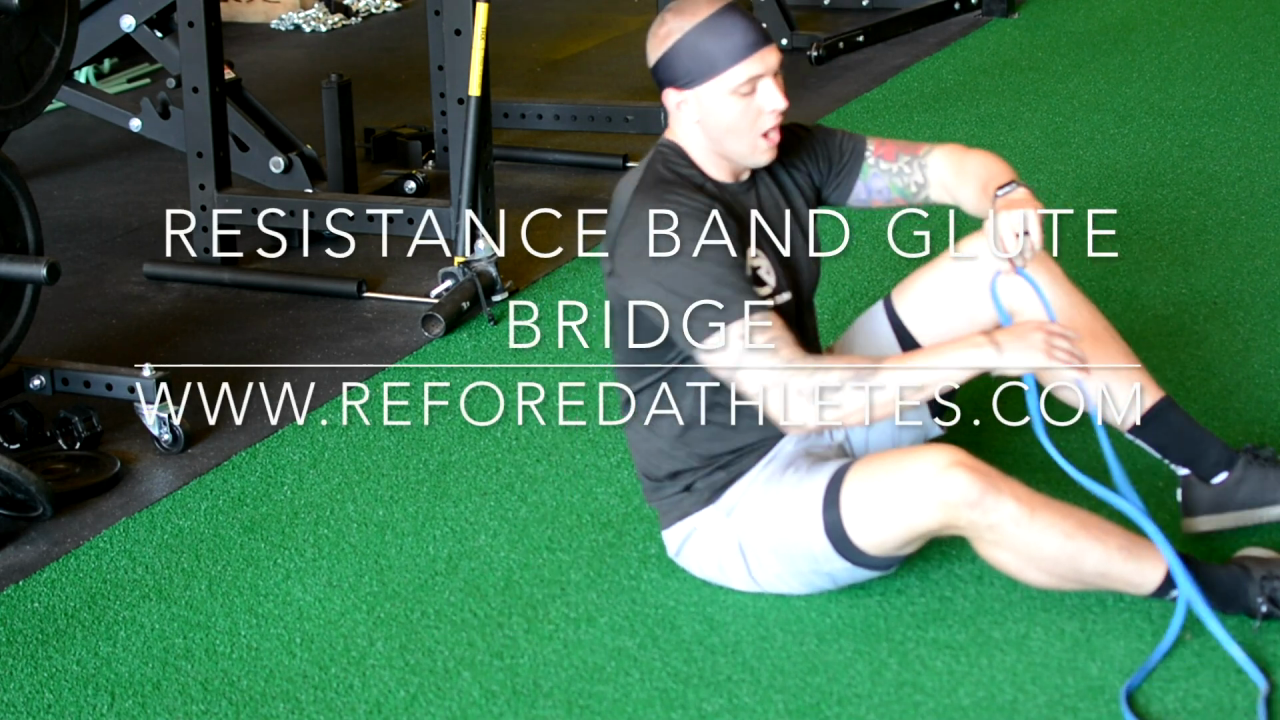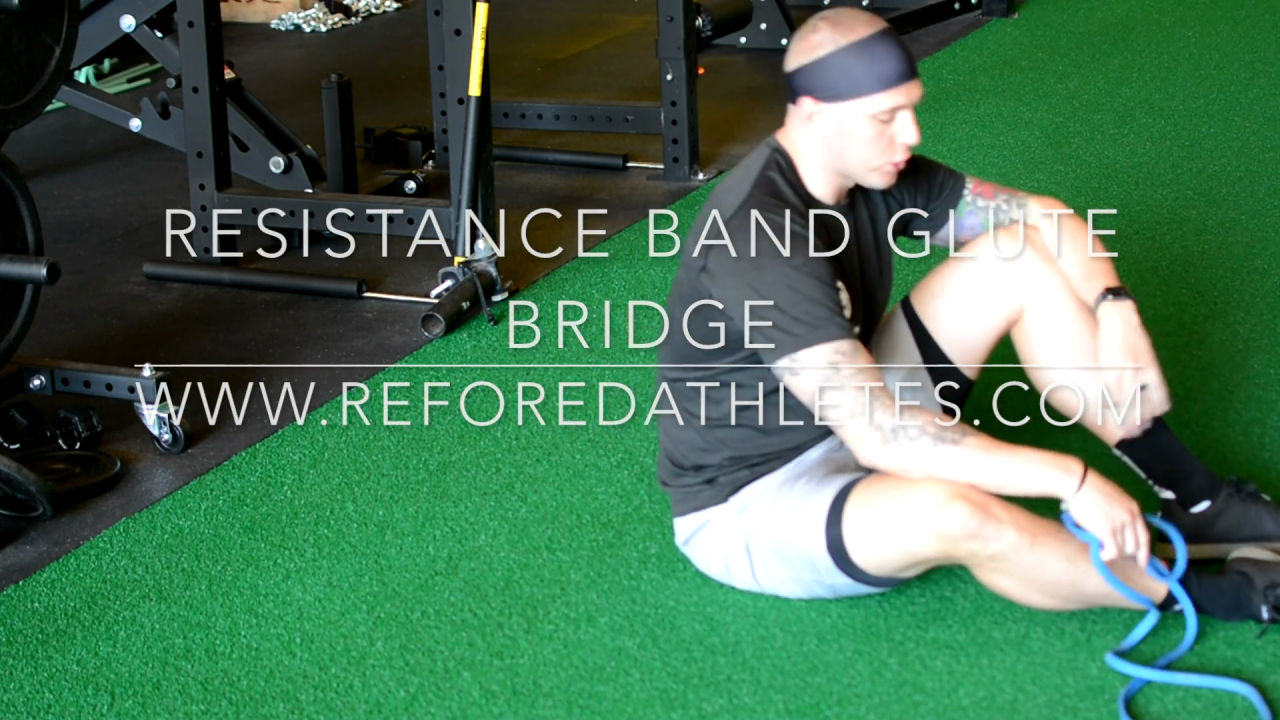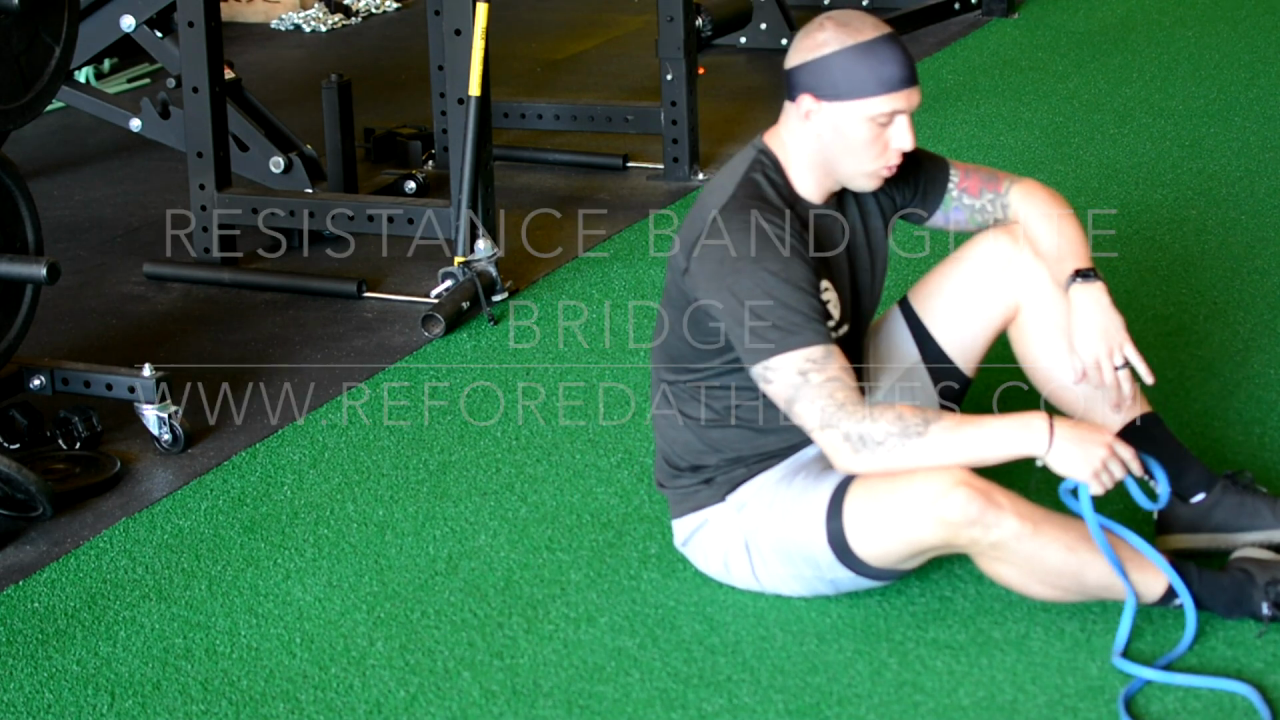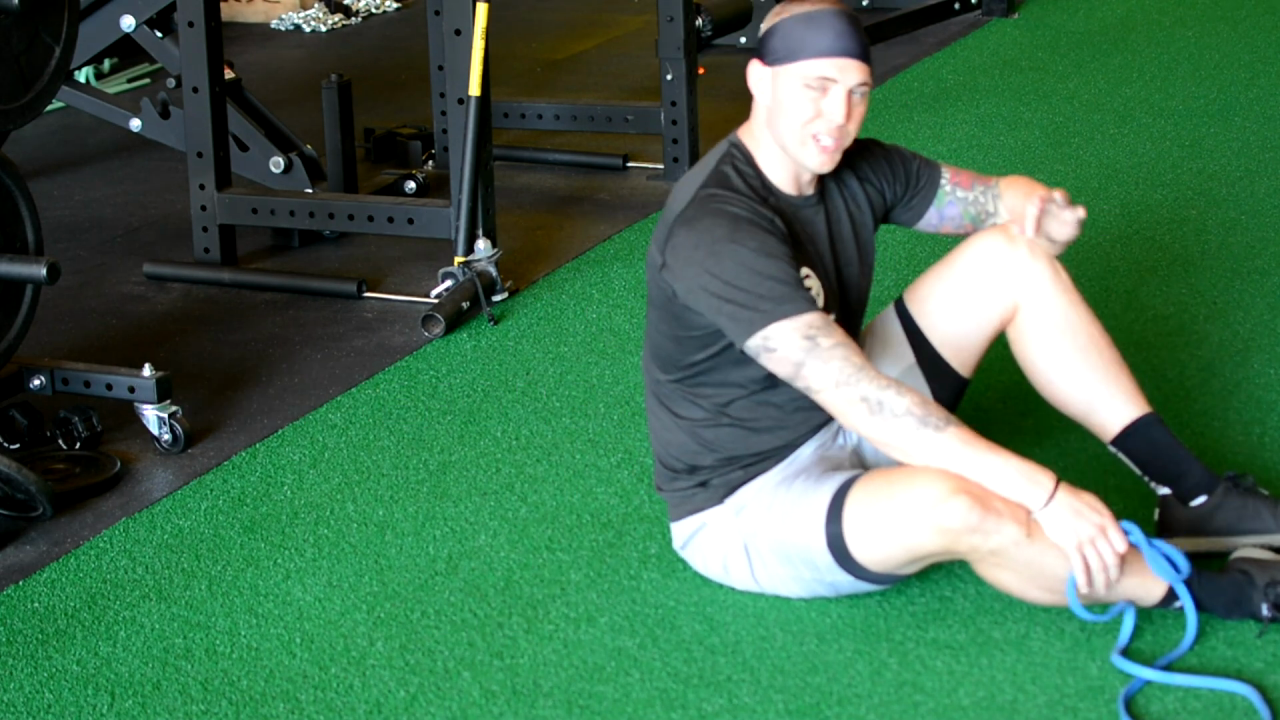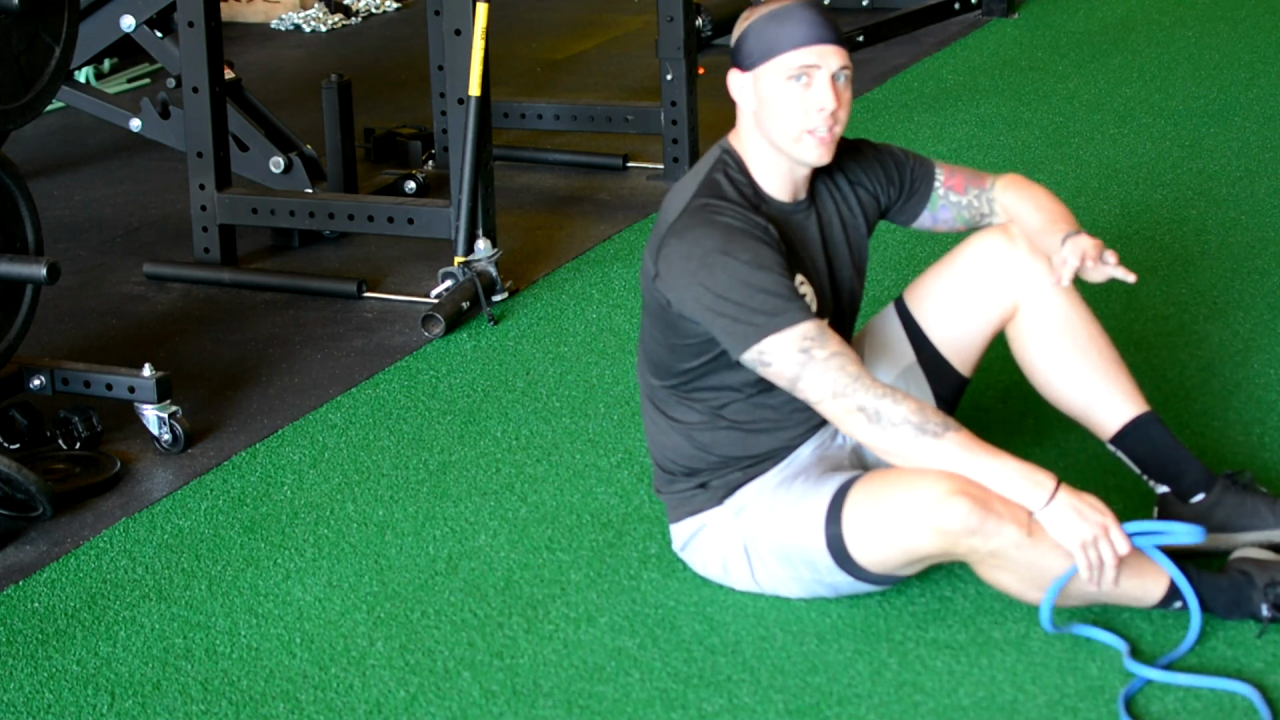
dt=0.5s
person 1, frame 1
left shoulder: (785, 151)
right shoulder: (663, 227)
left elbow: (946, 164)
right elbow: (798, 399)
left wrist: (1008, 200)
right wrist: (984, 353)
left hip: (818, 417)
right hip: (734, 511)
left knee: (1003, 263)
right knee: (950, 480)
left ankle: (1207, 474)
right ankle: (1206, 584)
person 1, frame 2
left shoulder: (878, 166)
right shoulder: (760, 240)
left elbow: (1048, 219)
right elbow: (880, 436)
left wrist: (1114, 310)
right wrist: (1071, 479)
left hip: (843, 421)
right hip: (747, 509)
left knee: (1021, 258)
right knee: (954, 512)
left ankle: (1190, 500)
right ankle: (1207, 593)
person 1, frame 3
left shoulder: (864, 162)
right shoulder: (744, 242)
left elbow: (1027, 199)
right elbow: (851, 442)
left wrist: (1086, 291)
right wrist: (1044, 435)
left hip: (838, 414)
right hip: (746, 507)
left knee: (1013, 253)
right knee: (957, 499)
left ankle: (1188, 496)
right ankle: (1204, 588)
person 1, frame 4
left shoulder: (853, 167)
right shoulder: (715, 230)
left elbow: (1008, 195)
right elbow: (858, 397)
left wrist: (1045, 221)
right wrist: (1046, 496)
left hip: (839, 422)
right hip: (744, 509)
left knee: (1007, 256)
right knee: (953, 506)
left ankle: (1191, 497)
right ankle: (1201, 591)
person 1, frame 5
left shoulder: (846, 168)
right shoulder: (709, 239)
left elbow: (1010, 194)
right elbow: (858, 407)
left wrist: (1070, 241)
right wrist: (1047, 496)
left hip: (835, 418)
right hip: (745, 509)
left knee: (1013, 251)
right knee: (954, 508)
left ankle: (1192, 495)
right ankle: (1202, 591)
